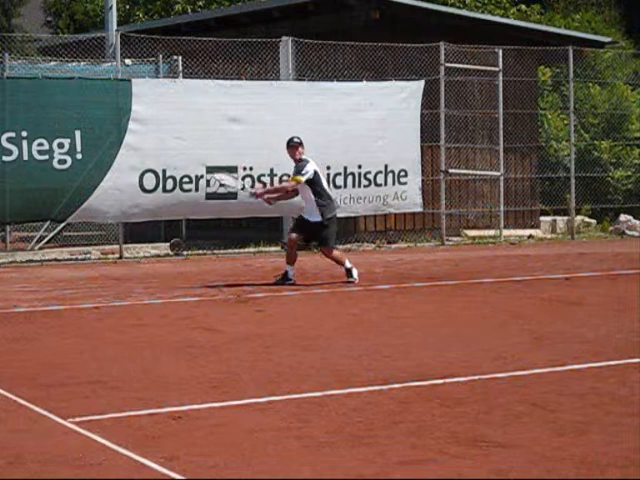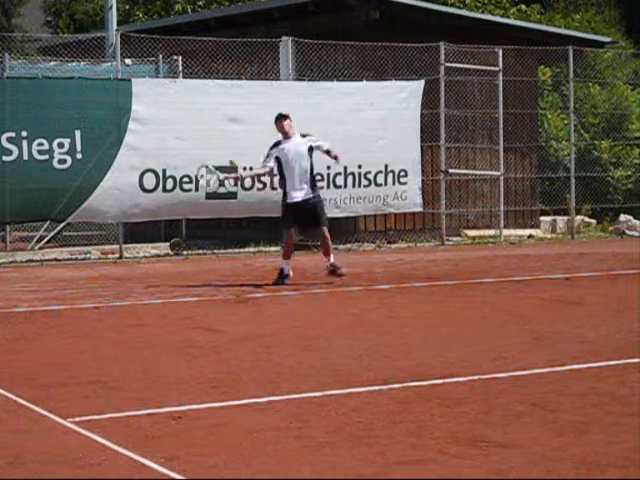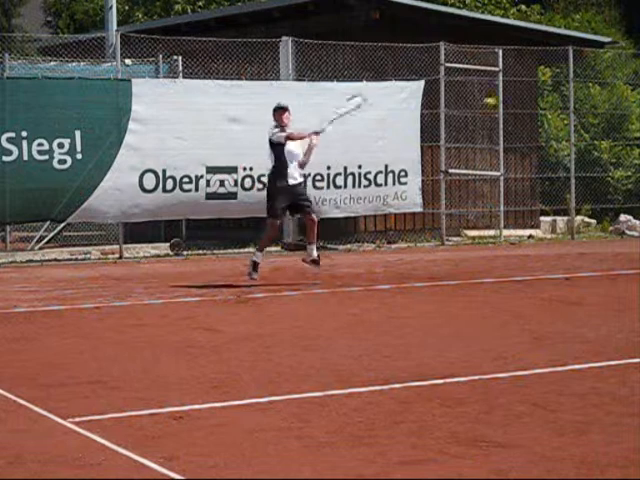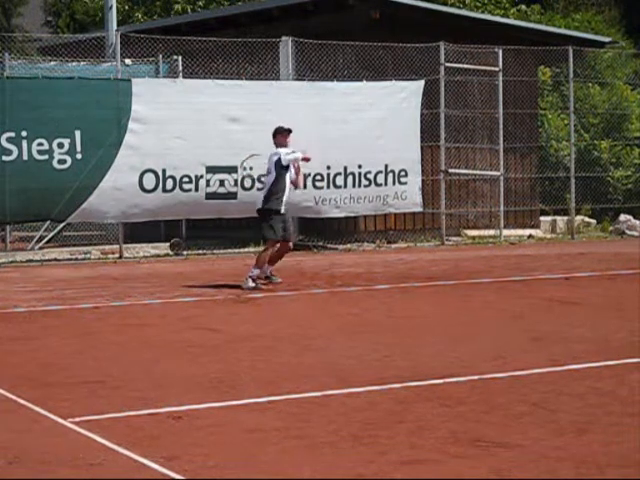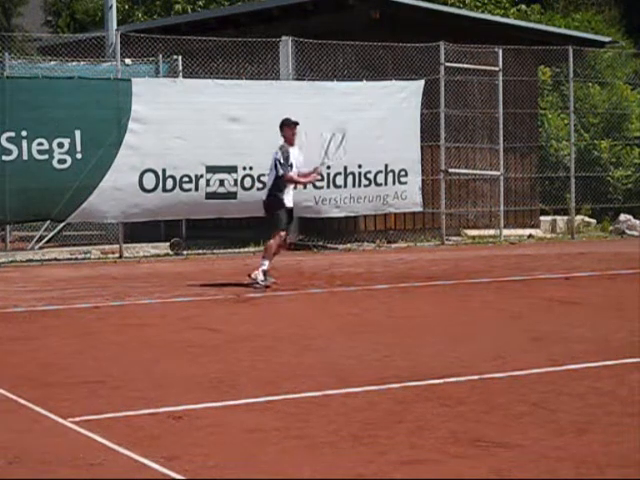
dt=0.2s
person 1, frame 1
left shoulder: (305, 165)
right shoulder: (299, 166)
left elbow: (290, 186)
right elbow: (295, 191)
left wrist: (265, 191)
right wrist: (274, 198)
left hip: (325, 215)
right hip: (309, 215)
left knee: (327, 250)
right knee: (292, 239)
left ankle: (350, 268)
right ankle: (289, 275)
person 1, frame 2
left shoulder: (307, 139)
right shoulder: (276, 148)
left elbow: (325, 148)
right elbow: (265, 170)
left wrist: (333, 155)
right wrist: (245, 174)
left hip: (311, 196)
right hip: (290, 199)
left knee: (323, 230)
right knee: (290, 236)
left ankle: (332, 265)
right ankle: (285, 271)
person 1, frame 3
left shoulder: (296, 142)
right shoulder: (274, 132)
left elbow: (301, 164)
right elbow: (291, 136)
left wrist: (311, 147)
right wrist: (310, 134)
left hip: (296, 184)
right hip: (279, 185)
left knee: (311, 219)
right knee: (274, 224)
left ankle: (312, 255)
right ankle: (255, 262)
person 1, frame 4
left shoulder: (288, 161)
right shoulder: (279, 153)
left elbow: (298, 184)
right elbow: (303, 157)
left wrist: (298, 165)
right wrist: (302, 157)
left hip: (279, 208)
right hip: (271, 208)
left knee: (287, 245)
right knee: (272, 244)
left ankle: (265, 272)
right ankle: (251, 278)
person 1, frame 5
left shoulder: (297, 151)
right shoulder: (282, 152)
left elbow: (298, 175)
right elbow: (288, 177)
left wrist: (310, 174)
right wrist: (309, 179)
left hip: (286, 202)
right hip: (275, 200)
left knee: (283, 241)
right knee: (279, 235)
left ankle: (262, 270)
right ankle: (259, 273)
